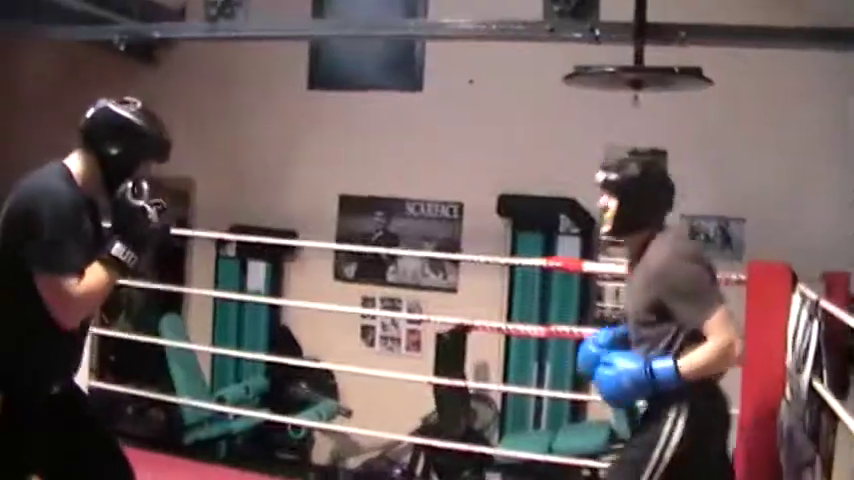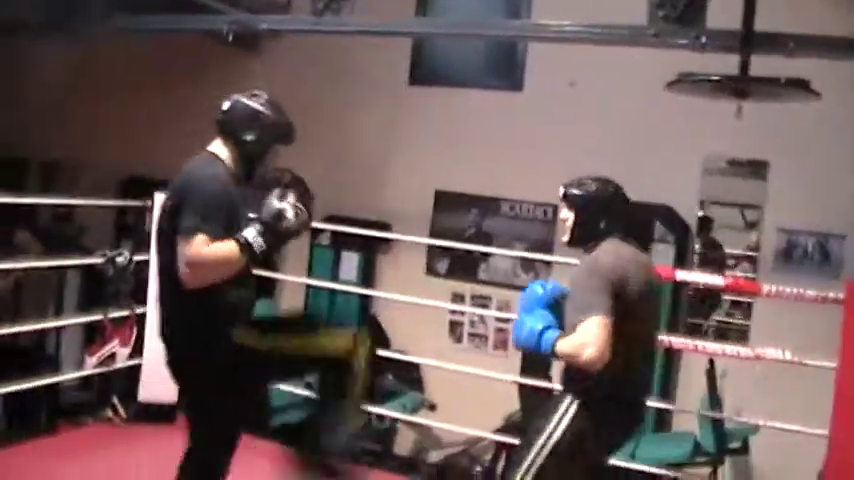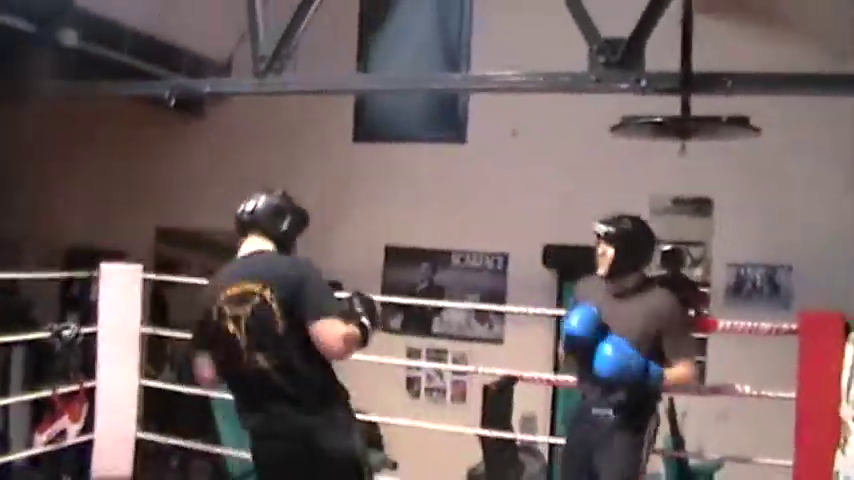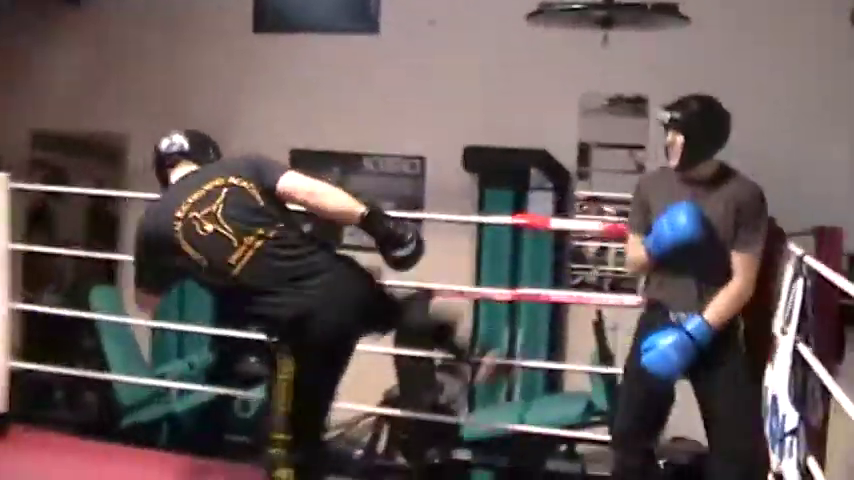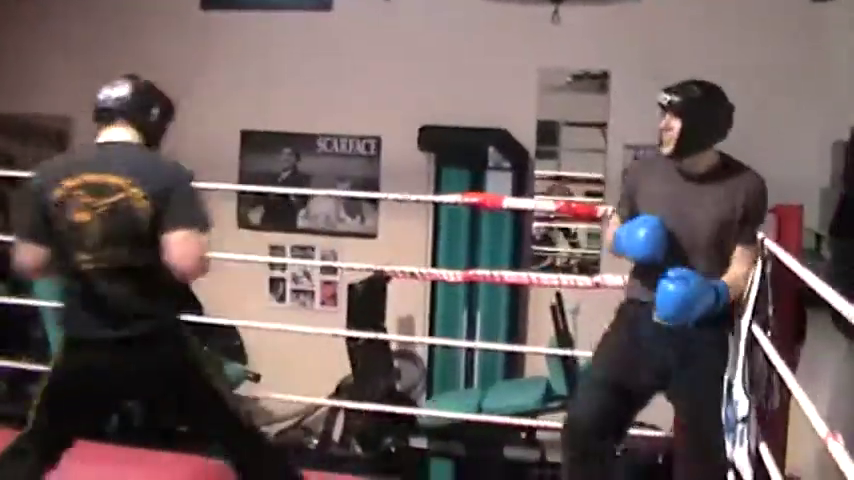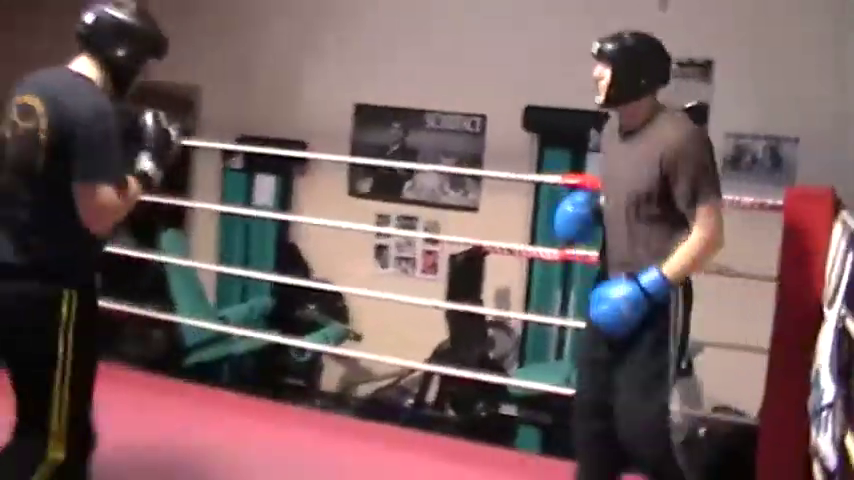
dt=0.5s
person 1, frame 1
left shoulder: (76, 199)
right shoulder: (50, 200)
right elbow: (70, 308)
left wrist: (128, 239)
right wrist: (127, 246)
left hip: (49, 387)
person 1, frame 2
left shoulder: (205, 178)
right shoulder: (208, 182)
right elbow: (193, 267)
left wrist: (262, 224)
right wrist: (260, 234)
left hip: (200, 342)
right hip: (217, 342)
person 1, frame 3
left shoulder: (212, 292)
right shoulder: (293, 272)
left elbow: (205, 374)
right elbow: (334, 344)
right wrist: (363, 323)
left hip: (273, 435)
right hip: (323, 422)
person 1, frame 4
left shoulder: (155, 223)
right shoulder: (244, 166)
left elbow: (146, 301)
right elbow: (309, 191)
right wrist: (376, 221)
left hip: (306, 324)
right hip: (344, 286)
left knee: (298, 445)
right knee: (403, 318)
person 1, frame 5
left shoulder: (51, 175)
right shoulder: (165, 175)
right elbow: (188, 263)
right wrist: (186, 252)
left hip: (84, 348)
right hip: (158, 347)
right knee: (240, 440)
person 1, frame 6
right shoulder: (91, 110)
right elbow: (100, 217)
left wrist: (119, 160)
right wrist: (149, 166)
right hip: (49, 287)
right knee: (52, 440)
person 2, frame 1
left shoulder: (667, 259)
right shoulder: (649, 251)
left elbow: (727, 345)
left wrist: (650, 374)
right wrist: (621, 338)
left hip: (684, 412)
right hip: (686, 407)
person 2, frame 2
left shoulder: (595, 267)
right shoulder: (634, 258)
left elbow: (591, 350)
left wrist: (543, 338)
right wrist: (563, 304)
left hip: (592, 404)
right hip: (626, 402)
person 2, frame 3
left shoulder: (661, 305)
right shoulder: (586, 289)
left elbow: (686, 374)
left wrist: (644, 370)
right wrist: (574, 339)
left hip: (630, 422)
right hip: (588, 414)
person 2, frame 4
left shoulder: (744, 196)
right shoulder: (652, 186)
left elbow: (743, 282)
right elbow: (636, 262)
left wrist: (695, 333)
right wrist: (658, 245)
left hip: (716, 331)
right hip: (661, 322)
left knee: (738, 442)
right knee: (631, 430)
person 2, frame 5
left shoulder: (745, 188)
right shoulder: (643, 170)
left elbow: (742, 266)
right elbow: (615, 228)
left wrist: (713, 295)
right wrist: (626, 242)
left hip: (700, 329)
right hip: (641, 318)
right knee: (586, 421)
person 2, frame 6
left shoulder: (680, 140)
right shoulder: (613, 129)
left elbow: (709, 235)
left wrist: (649, 288)
right wrist: (588, 209)
left hip: (657, 303)
right hip: (613, 295)
left knee: (643, 429)
right knee: (593, 414)
